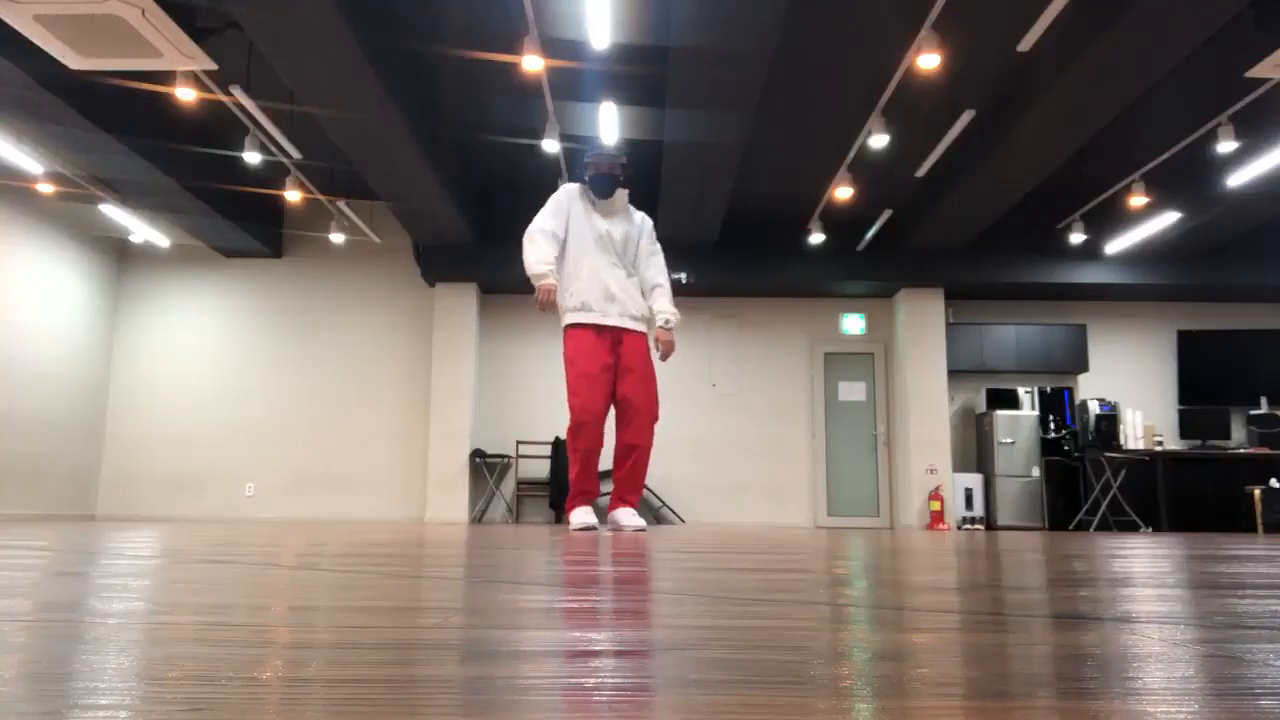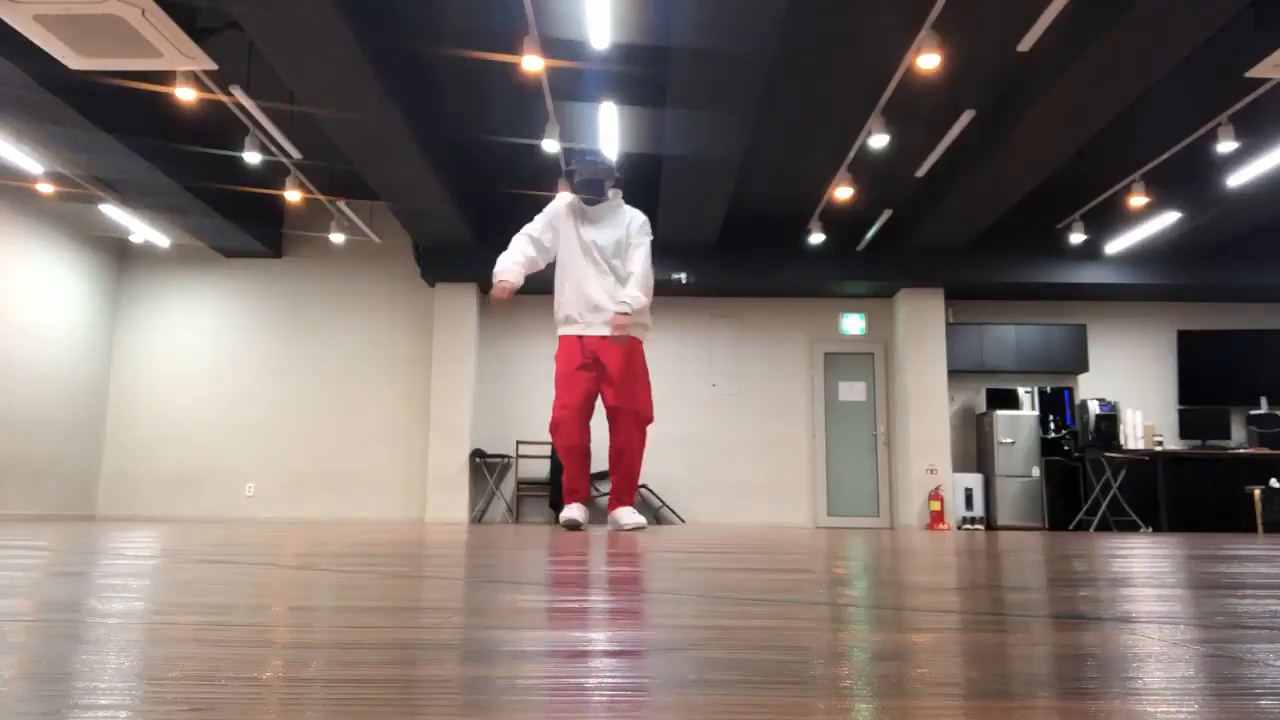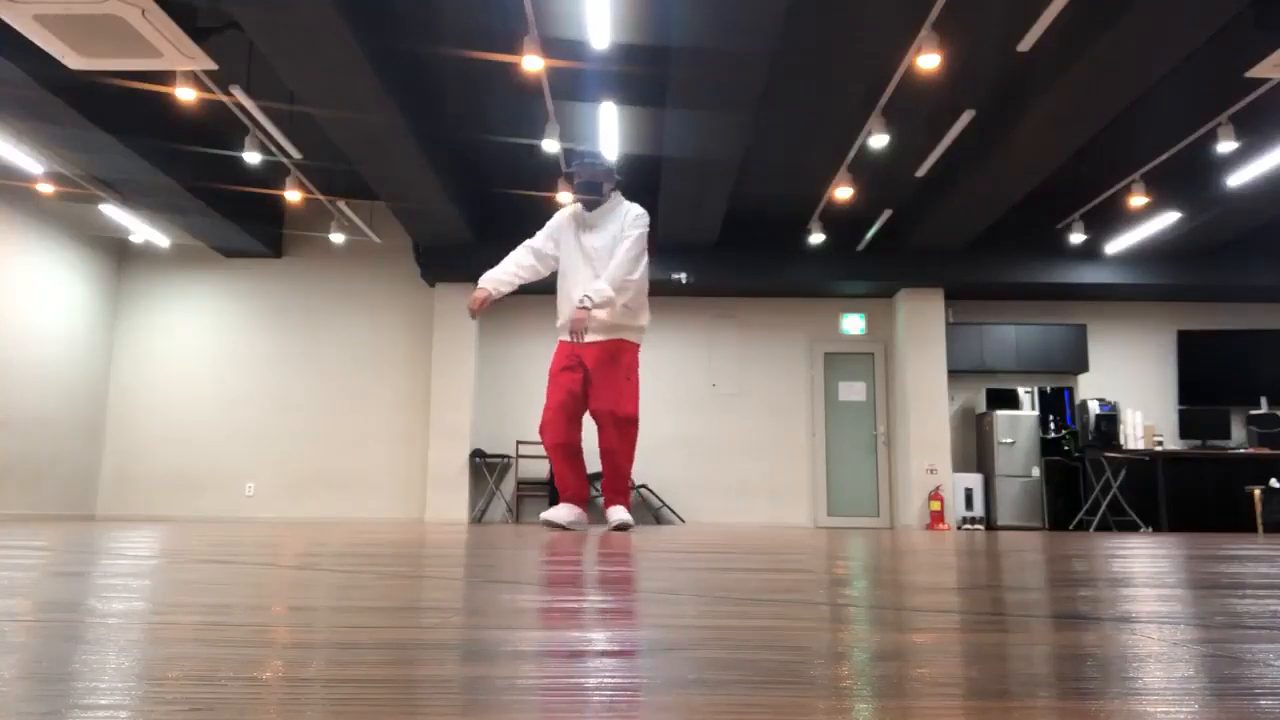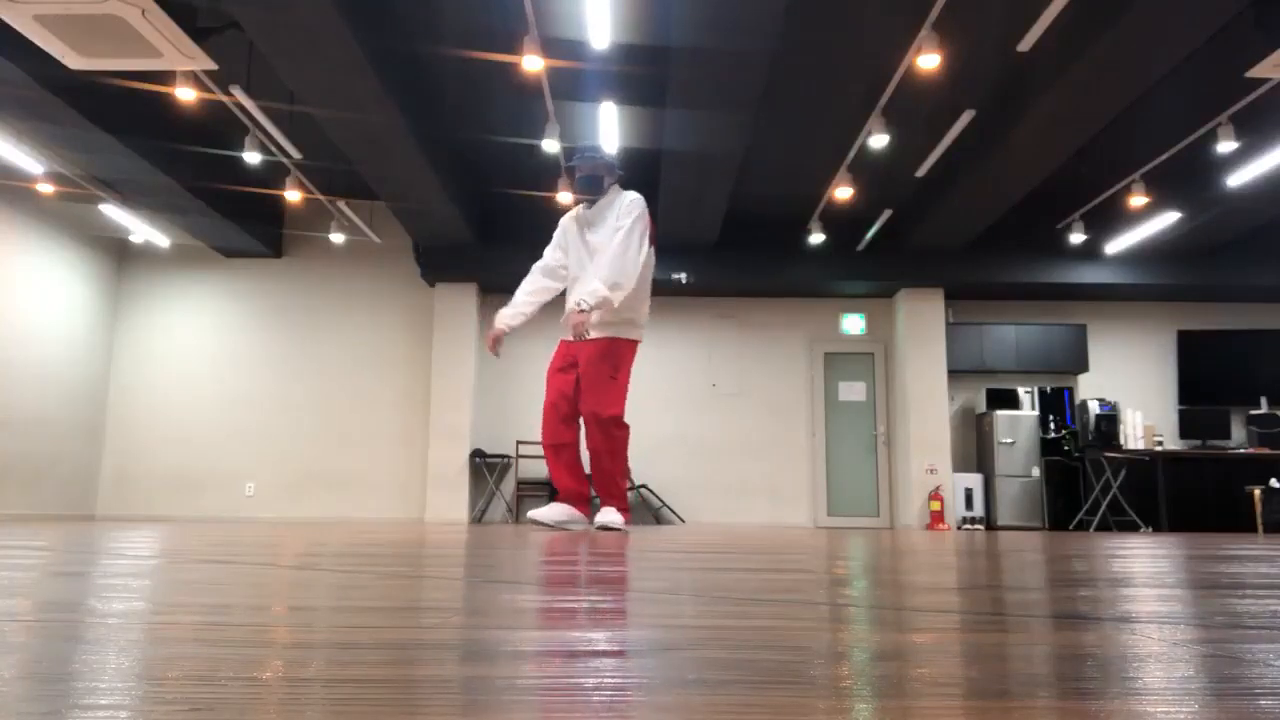
dt=0.4s
person 1, frame 1
left shoulder: (640, 221)
right shoulder: (569, 198)
left elbow: (655, 273)
right elbow: (540, 234)
left wrist: (664, 320)
right wrist: (545, 274)
left hip: (633, 327)
right hip: (584, 323)
left knee: (641, 413)
right knee: (587, 412)
left ankle: (624, 504)
right ankle: (581, 503)
person 1, frame 2
left shoulder: (633, 219)
right shoulder: (562, 210)
left elbow: (640, 270)
right elbow: (530, 242)
left wrist: (625, 308)
right wrist: (507, 272)
left hip: (622, 334)
right hip: (574, 333)
left knee: (631, 415)
right knee: (568, 417)
left ankle: (622, 503)
right ankle: (576, 500)
person 1, frame 3
left shoulder: (633, 216)
right shoulder: (565, 219)
left elbow: (621, 269)
right elbow: (531, 256)
left wrist: (587, 302)
right wrist: (489, 284)
left hip: (616, 334)
right hip: (571, 337)
left knee: (615, 415)
right knee: (557, 419)
left ankle: (617, 502)
right ankle: (573, 502)
person 1, frame 4
left shoulder: (630, 205)
right shoulder: (570, 221)
left elbow: (619, 264)
right elbow: (545, 275)
left wrist: (586, 304)
right wrist: (506, 318)
left hip: (614, 330)
right hip: (574, 333)
left knee: (601, 414)
right knee: (557, 416)
left ankle: (613, 506)
right ankle: (571, 502)
